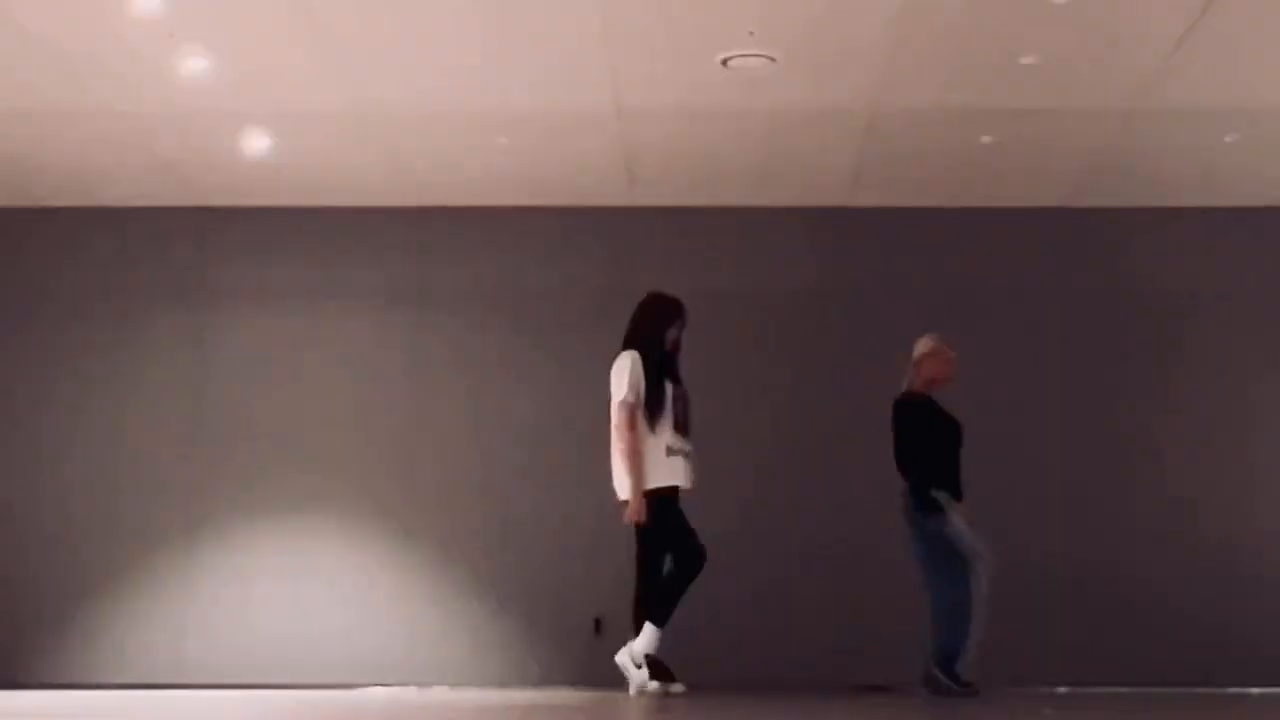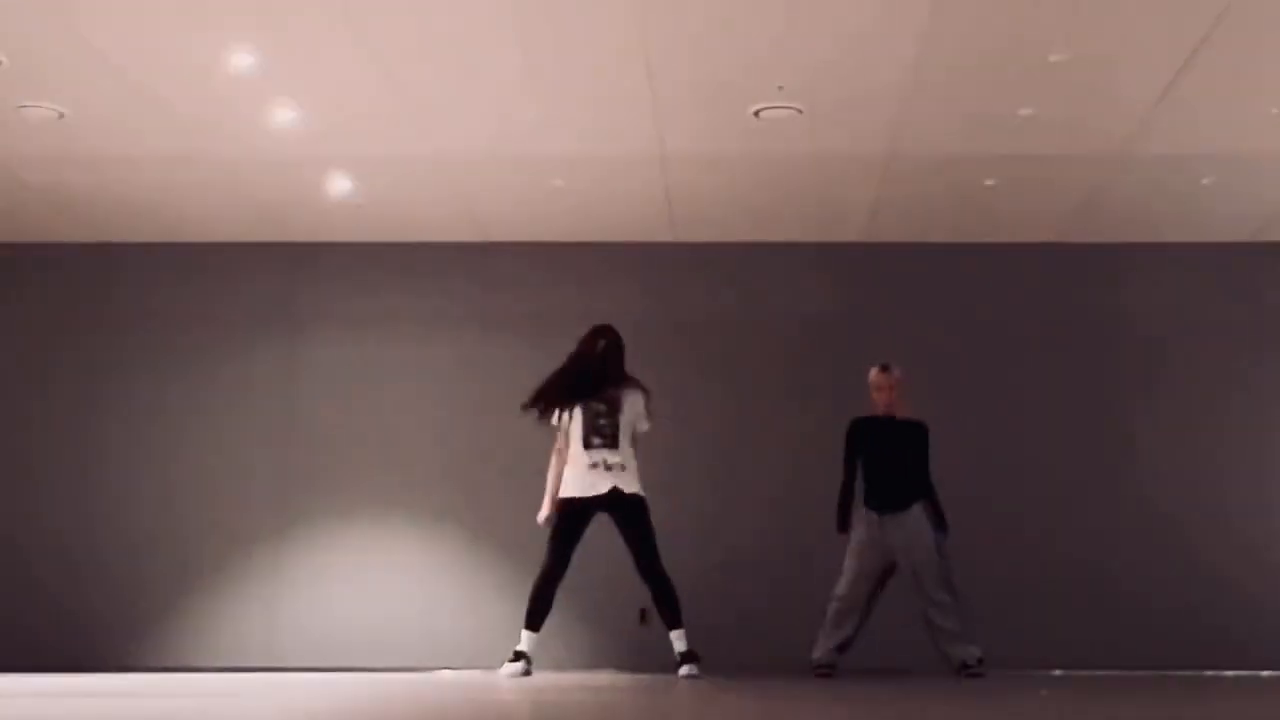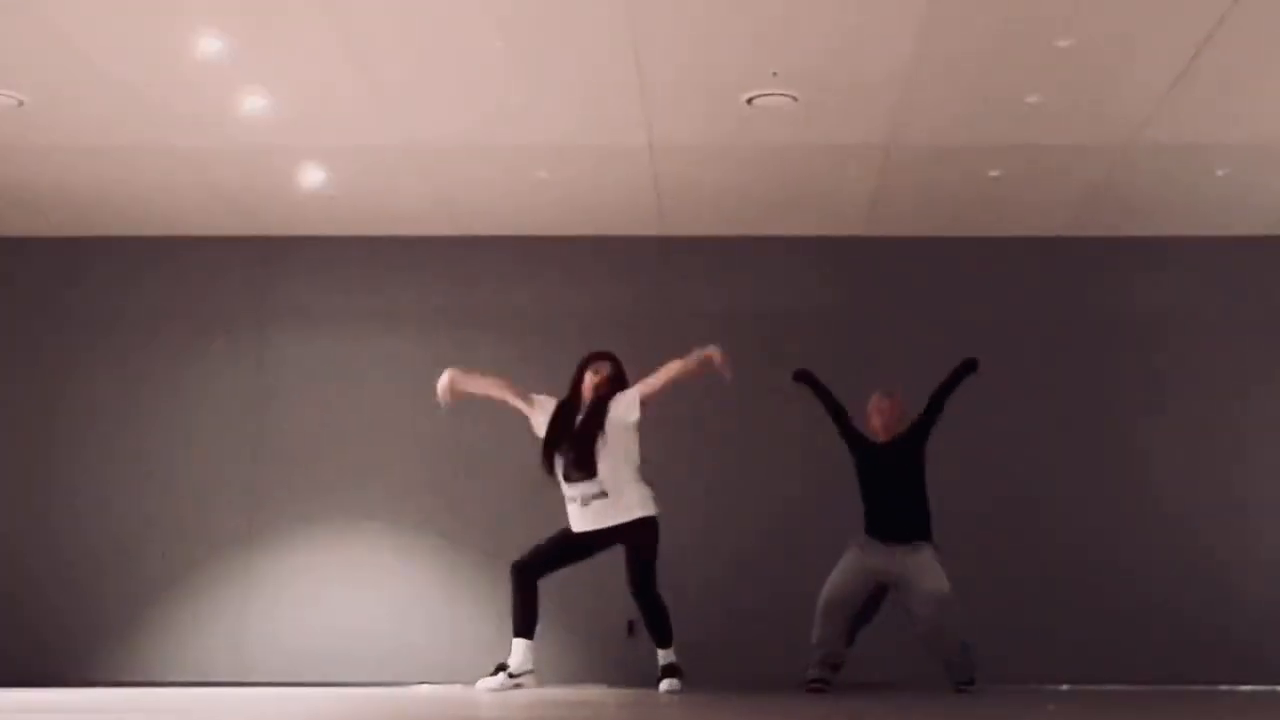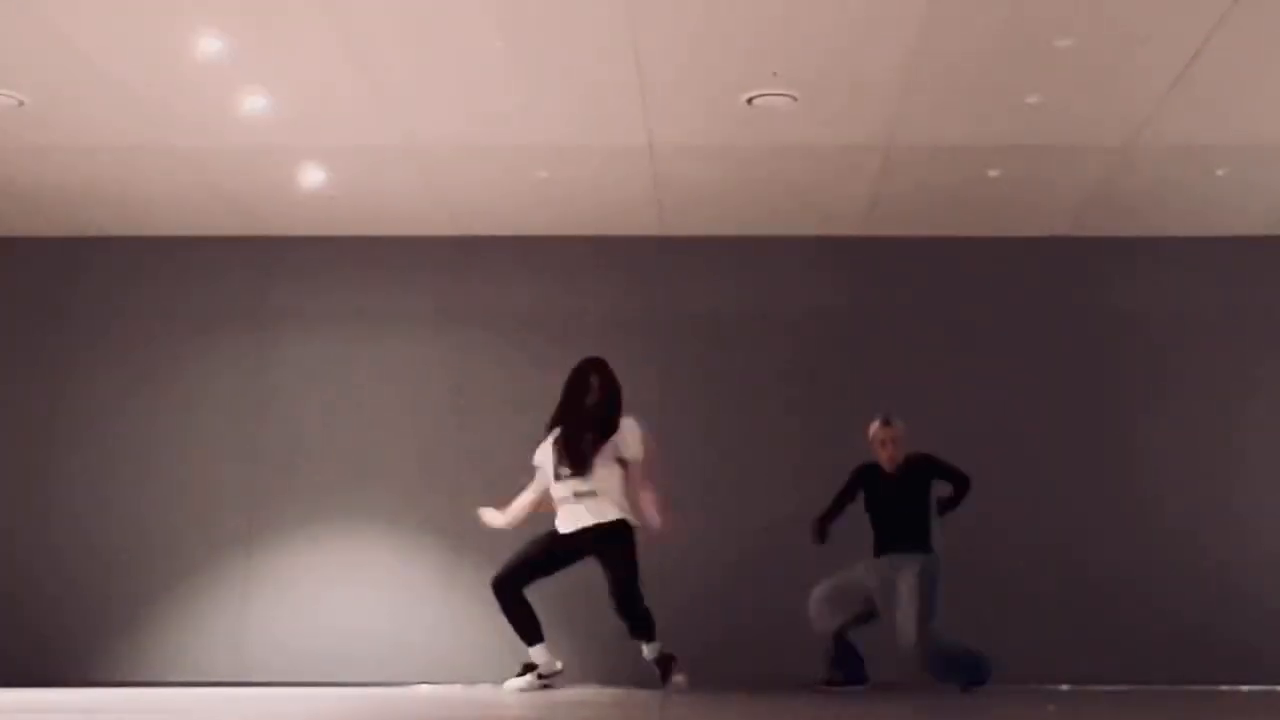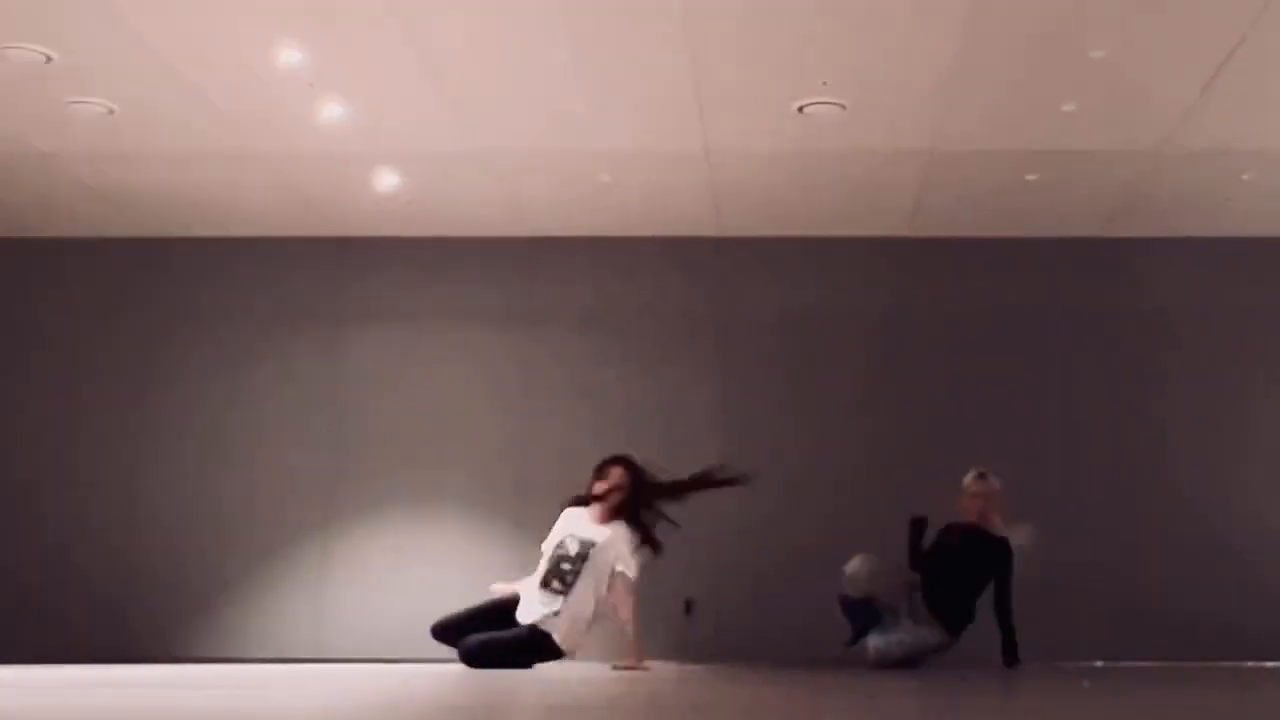
dt=1s
person 1, frame 1
left shoulder: (660, 369)
right shoulder: (630, 362)
right elbow: (624, 429)
left wrist: (642, 492)
right wrist: (636, 492)
left hip: (662, 484)
right hip: (647, 485)
left knee: (654, 569)
right knee: (689, 557)
left ankle: (645, 658)
right ankle: (640, 651)
person 1, frame 2
left shoulder: (631, 394)
right shoulder: (569, 393)
right elbow: (560, 450)
right wrist: (548, 501)
left hip: (624, 491)
right hip: (575, 491)
left knee: (651, 567)
right knee: (552, 568)
left ankle: (683, 650)
right ankle: (523, 651)
person 1, frame 3
left shoulder: (620, 408)
right shoulder: (554, 412)
left elbow: (660, 377)
right elbow: (509, 391)
left wrist: (703, 356)
right wrist: (459, 378)
left hip: (632, 517)
right hip: (585, 525)
left knee: (643, 588)
right knee: (524, 571)
left ankle: (669, 664)
right ankle: (519, 665)
person 1, frame 4
left shoulder: (624, 428)
right shoulder: (559, 435)
left elbow: (639, 483)
right elbow: (539, 488)
left wrist: (654, 517)
right wrist: (506, 516)
left hip: (608, 524)
right hip: (568, 528)
left knee: (626, 598)
right knee: (504, 583)
left ankle: (656, 655)
right ankle: (543, 663)
person 1, frame 5
left shoulder: (622, 536)
right shoulder: (572, 515)
left elbow: (624, 598)
left wrist: (634, 657)
right wrist: (518, 585)
left hip: (552, 632)
right hip: (529, 603)
left knee: (470, 651)
right knee: (443, 631)
person 2, frame 1
left shoulder: (935, 409)
right shoulder: (908, 403)
right elbow: (904, 456)
left wrist: (951, 502)
right wrist: (926, 497)
left hip: (943, 502)
right hip: (929, 503)
left knee: (953, 584)
right knee: (960, 578)
left ankle: (942, 669)
right ankle: (943, 666)
person 2, frame 2
left shoulder: (916, 430)
right shoulder: (860, 428)
left elbow: (923, 477)
right elbow: (850, 473)
left wrist: (938, 515)
right wrist: (843, 514)
left hip: (912, 516)
right hip: (871, 519)
left knee: (936, 588)
right knee: (851, 589)
left ankle: (965, 656)
right ankle: (825, 654)
person 2, frame 3
left shoulder: (912, 443)
right shoulder: (863, 449)
left elbow: (934, 407)
right elbow: (839, 417)
left wrist: (962, 372)
right wrist: (814, 383)
left hip: (915, 549)
right hip: (872, 547)
left knee: (935, 597)
right knee: (832, 600)
left ankle: (961, 670)
right ankle: (821, 670)
person 2, frame 4
left shoulder: (921, 465)
right shoulder: (866, 473)
left elbow: (962, 482)
right elbow: (843, 498)
left wrist: (946, 503)
right wrist: (824, 520)
left hip: (915, 564)
right hip: (881, 566)
left knee: (915, 640)
right knee: (824, 599)
left ankle: (975, 668)
right ankle: (850, 671)
person 2, frame 5
left shoulder: (1000, 547)
right shoulder: (952, 531)
left elbow: (1002, 600)
right elbow: (919, 565)
left wrist: (1009, 647)
right wrist: (916, 532)
left hip: (943, 627)
right hip: (919, 598)
left knee: (877, 652)
right knee: (859, 567)
right ankle: (868, 628)
